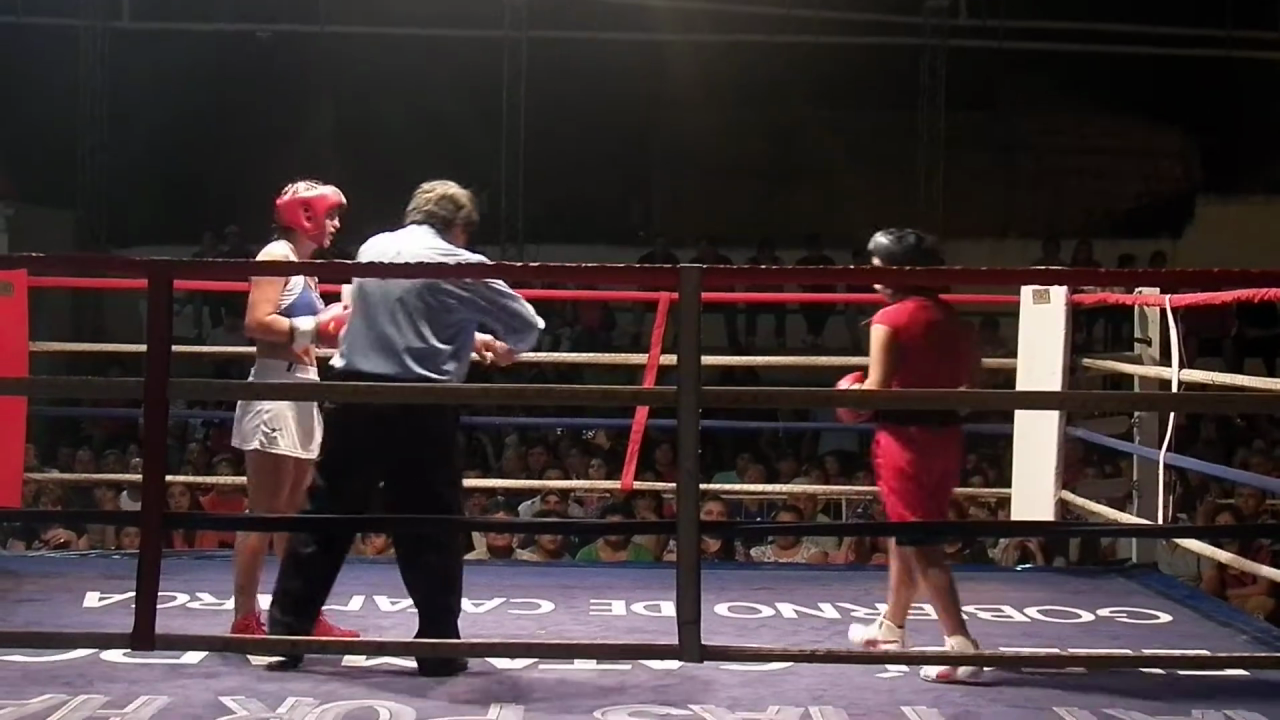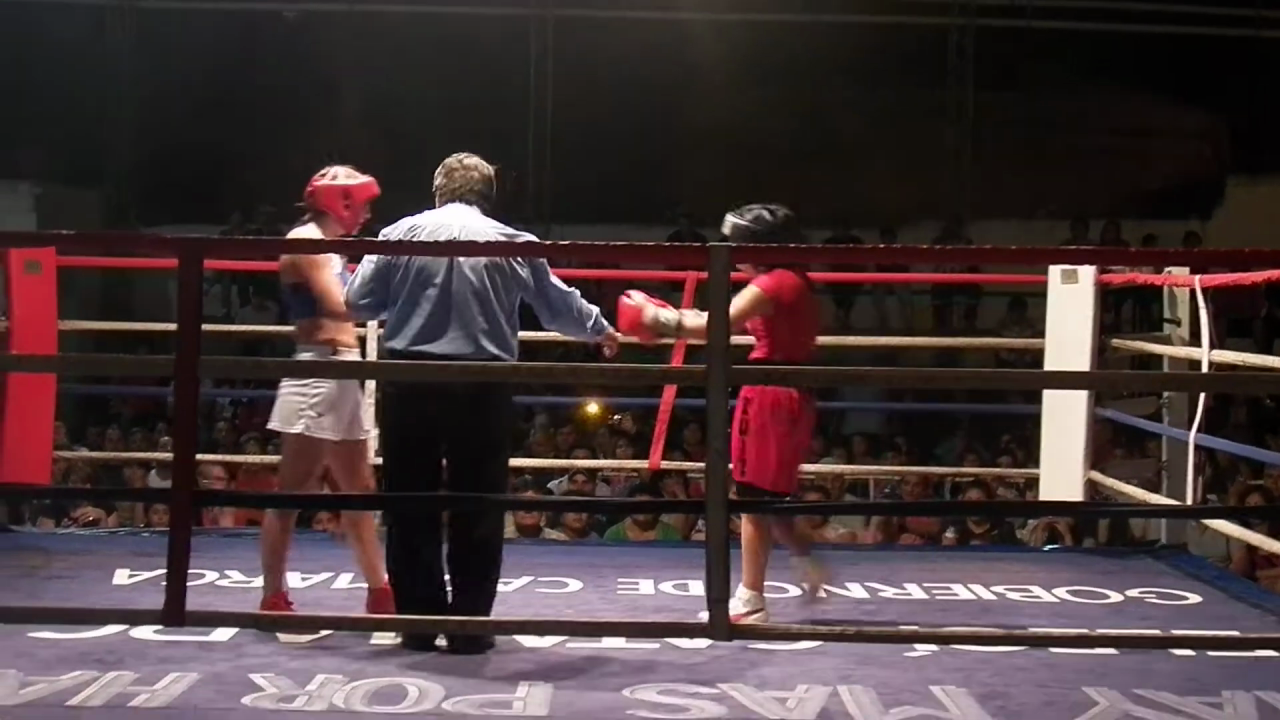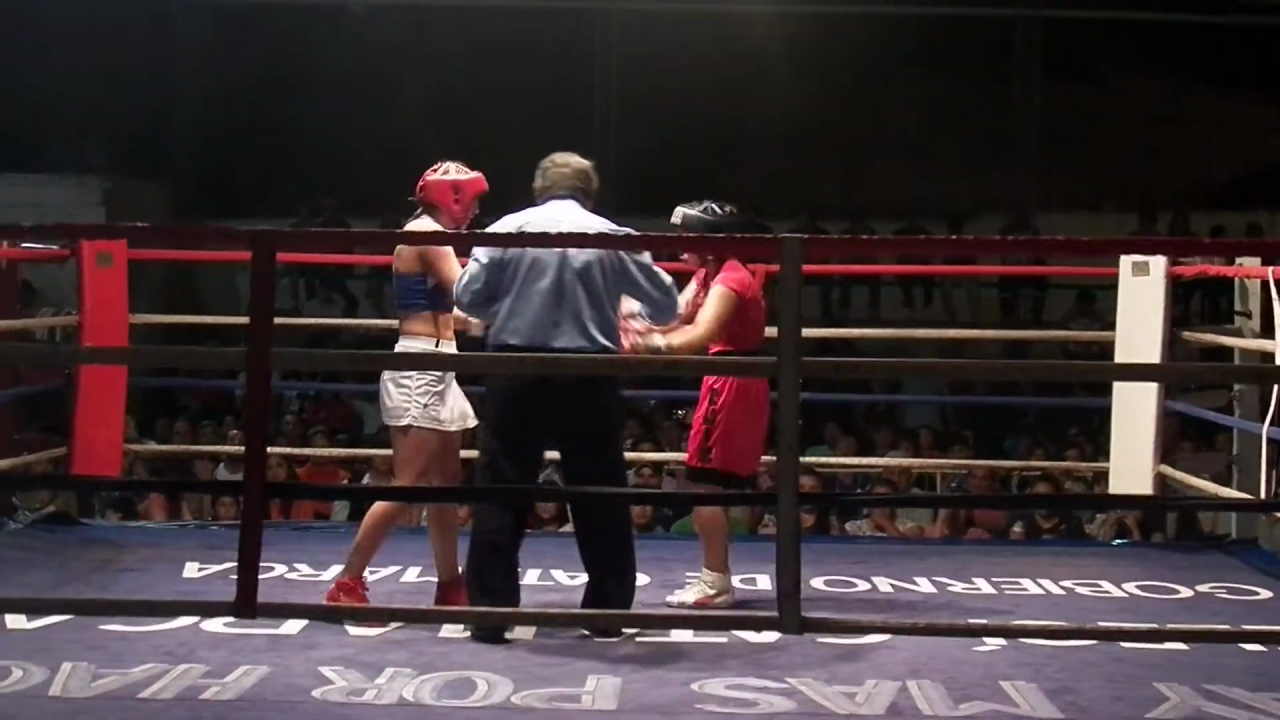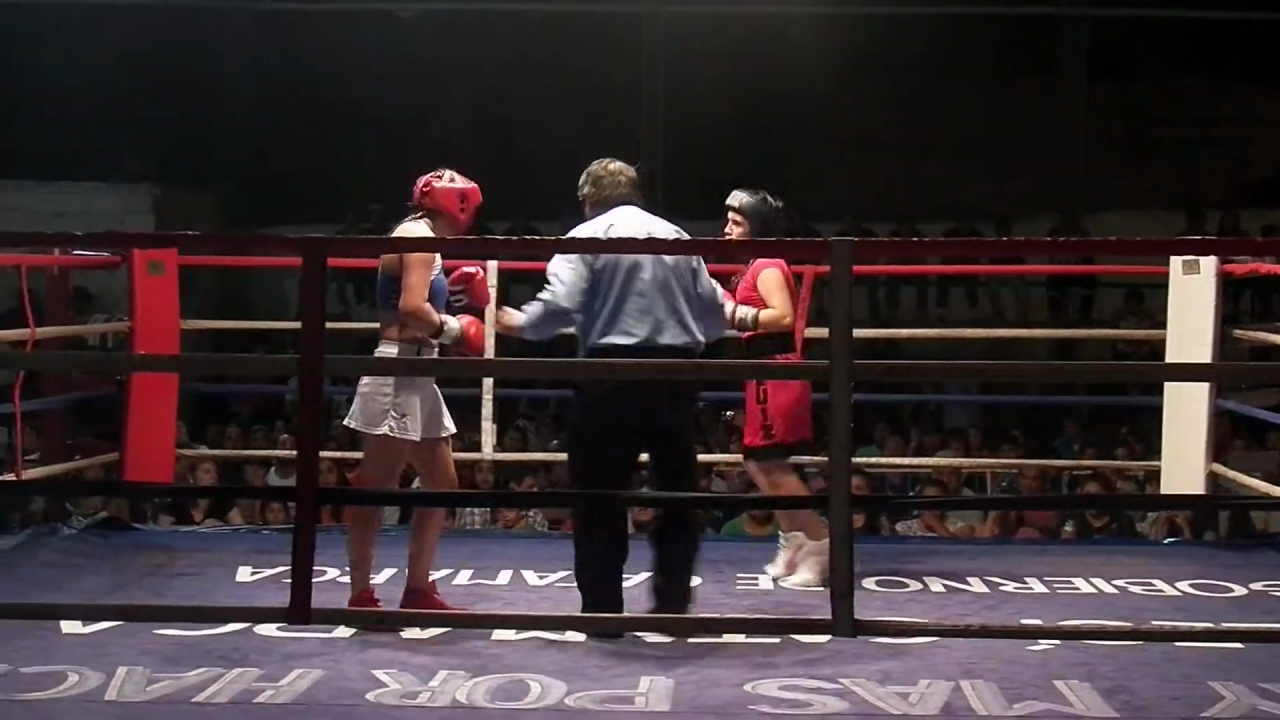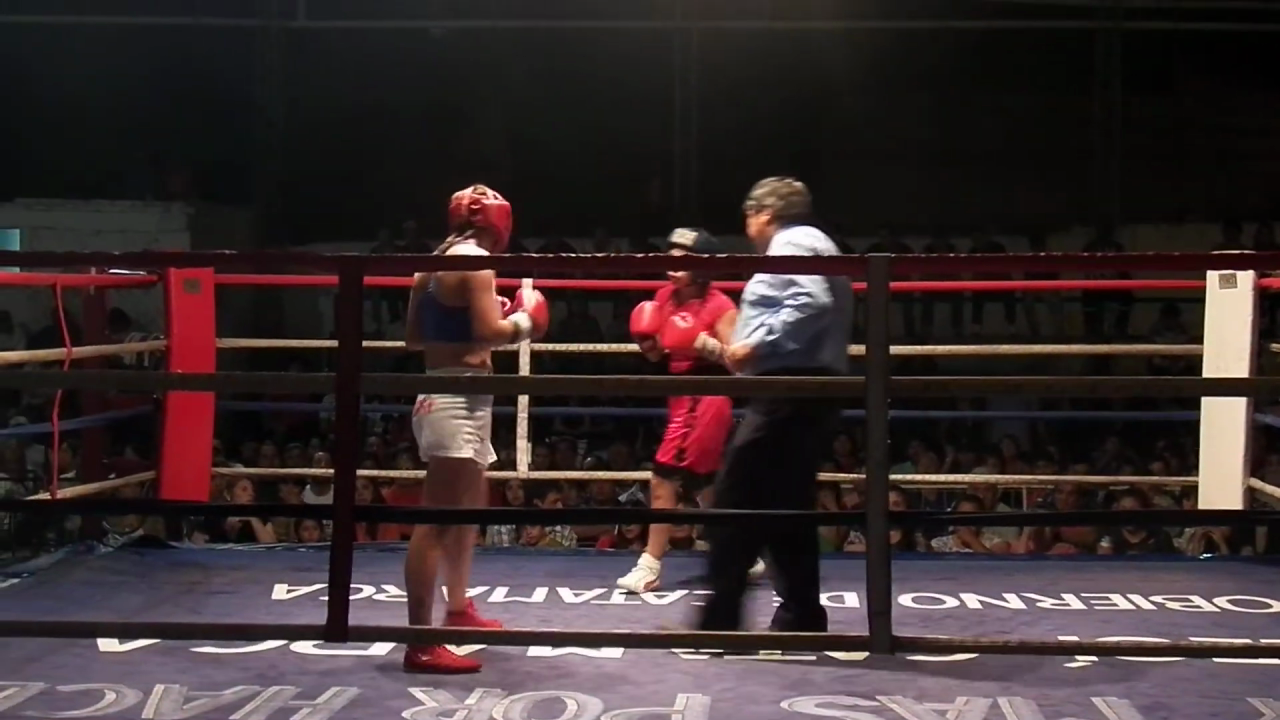
dt=0.7s
person 1, frame 1
left shoulder: (373, 249)
right shoulder: (461, 266)
right elbow: (524, 326)
right wrist: (508, 345)
left hip: (354, 398)
right hip: (420, 410)
left knee: (326, 517)
right knee: (432, 528)
left ankle: (285, 631)
right ankle: (437, 644)
person 1, frame 2
left shoulder: (401, 233)
right shoulder: (513, 244)
left elbow: (358, 301)
right elbow: (561, 307)
right wrist: (602, 331)
left hip: (408, 383)
right hip: (479, 388)
left knee: (409, 506)
right knee: (476, 509)
left ankle: (418, 622)
right ankle: (467, 624)
person 1, frame 3
left shoulder: (507, 230)
right shoulder: (613, 238)
left elbow: (471, 298)
right elbow: (664, 304)
right wrist: (634, 315)
left hip: (517, 376)
right hip: (587, 381)
left knee: (500, 497)
right knee: (601, 499)
left ankle: (491, 612)
right ankle: (607, 610)
person 1, frame 4
left shoulder: (586, 237)
right shoulder: (677, 239)
left elbow: (560, 304)
right elbow: (712, 306)
left wrist: (520, 322)
right wrist: (707, 333)
left hip: (612, 375)
right hip: (674, 375)
left knee: (598, 495)
right knee: (677, 490)
left ankle: (602, 608)
right ankle: (672, 599)
person 1, frame 5
left shoulder: (792, 245)
right shoulder: (813, 245)
left elbow: (812, 305)
left wrist: (758, 344)
left hip: (788, 391)
right hip: (801, 391)
left knee: (740, 500)
right knee: (787, 507)
left ankle: (718, 616)
right ankle: (798, 614)
person 2, frame 1
left shoulder: (304, 268)
right shoulder: (277, 254)
left elbow: (304, 332)
right elbow: (258, 323)
right wrist: (313, 327)
left knee: (293, 513)
right knee: (266, 513)
right ankle: (244, 622)
person 2, frame 2
left shoulder: (327, 247)
right shoulder: (306, 240)
left elbow: (340, 310)
right elbow: (337, 305)
left hip: (341, 377)
right hip: (317, 376)
left knee: (360, 489)
right knee: (292, 492)
left ankle: (380, 595)
right ankle: (273, 600)
person 2, frame 3
left shoulder: (424, 236)
right shoulder: (428, 234)
left hip: (432, 367)
right hip: (421, 366)
left knee: (446, 482)
right knee: (409, 484)
left ankle: (451, 587)
right ankle: (348, 582)
person 2, frame 4
left shoulder: (417, 238)
right shoulder: (419, 237)
right elbow: (411, 308)
left wrist: (451, 301)
right wrist: (453, 331)
left hip: (414, 375)
right hip: (398, 374)
left knee: (443, 484)
right knee: (376, 490)
left ankle: (418, 591)
right ankle: (361, 596)
person 2, frame 5
left shoulder: (431, 265)
right shoulder: (476, 262)
left elbow: (413, 337)
right elbow: (489, 333)
right wrist: (526, 320)
left hip: (439, 391)
right hip: (460, 397)
left knee: (467, 507)
right knee: (438, 520)
left ankle: (458, 608)
right ankle: (420, 644)
person 3, frame 1
left shoulder: (889, 318)
right shoulder: (953, 319)
left elbow: (877, 387)
right elbow: (971, 383)
left hip: (903, 438)
right hip: (945, 434)
left knee: (920, 546)
right knee: (905, 538)
left ankle: (959, 643)
right ankle: (890, 628)
person 3, frame 2
left shoulder: (771, 284)
right shoulder: (795, 283)
right elbow: (725, 324)
left wrist: (659, 319)
right wrist: (674, 317)
left hip: (769, 396)
right hip: (793, 397)
left knee: (754, 501)
right knee: (764, 499)
left ankle: (751, 602)
right ankle: (806, 561)
person 3, frame 3
left shoulder: (727, 279)
right shoulder: (709, 274)
left elbow: (697, 337)
right elbow: (677, 319)
left wrist: (645, 344)
right wrist: (635, 324)
left hip: (731, 386)
right hip: (729, 385)
left knee: (704, 482)
right knee: (710, 482)
left ankle: (714, 583)
right ankle: (714, 573)
person 3, frame 4
left shoulder: (766, 267)
right shoulder: (756, 266)
left elbow: (783, 317)
left wrist: (732, 312)
right wrist: (730, 312)
left knee: (770, 462)
right knee: (758, 462)
left ankle: (816, 546)
right ankle: (794, 545)
person 3, frame 5
left shoulder: (719, 306)
right shoulder: (665, 297)
right elbow: (655, 353)
left wrist: (701, 343)
right wrist: (645, 337)
left hip: (705, 400)
right hip: (681, 397)
left knee: (664, 482)
right knee: (700, 486)
left ankle: (650, 566)
